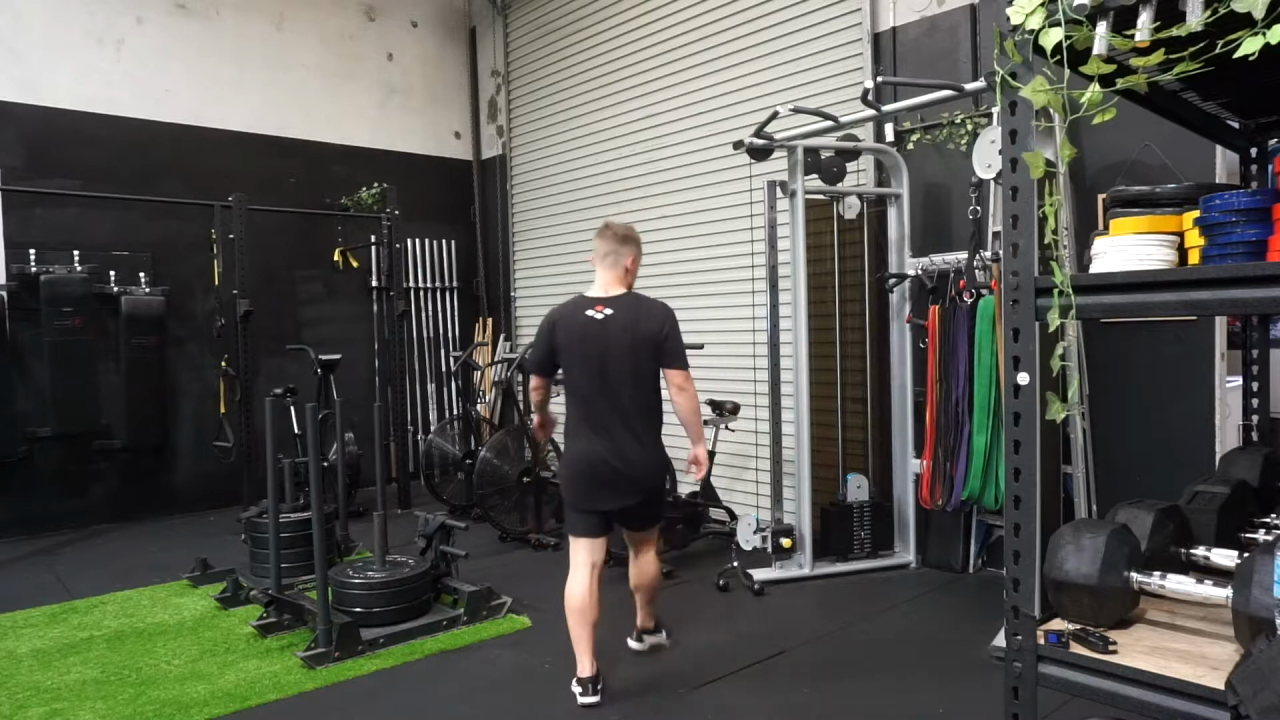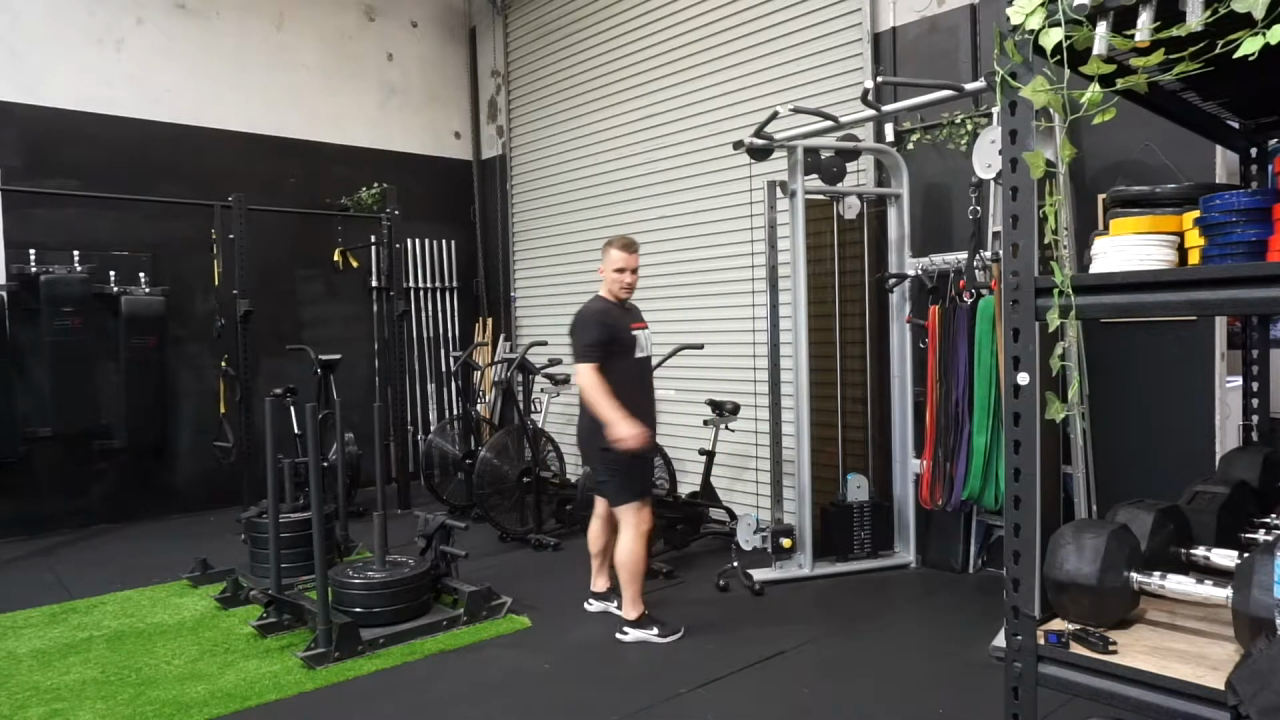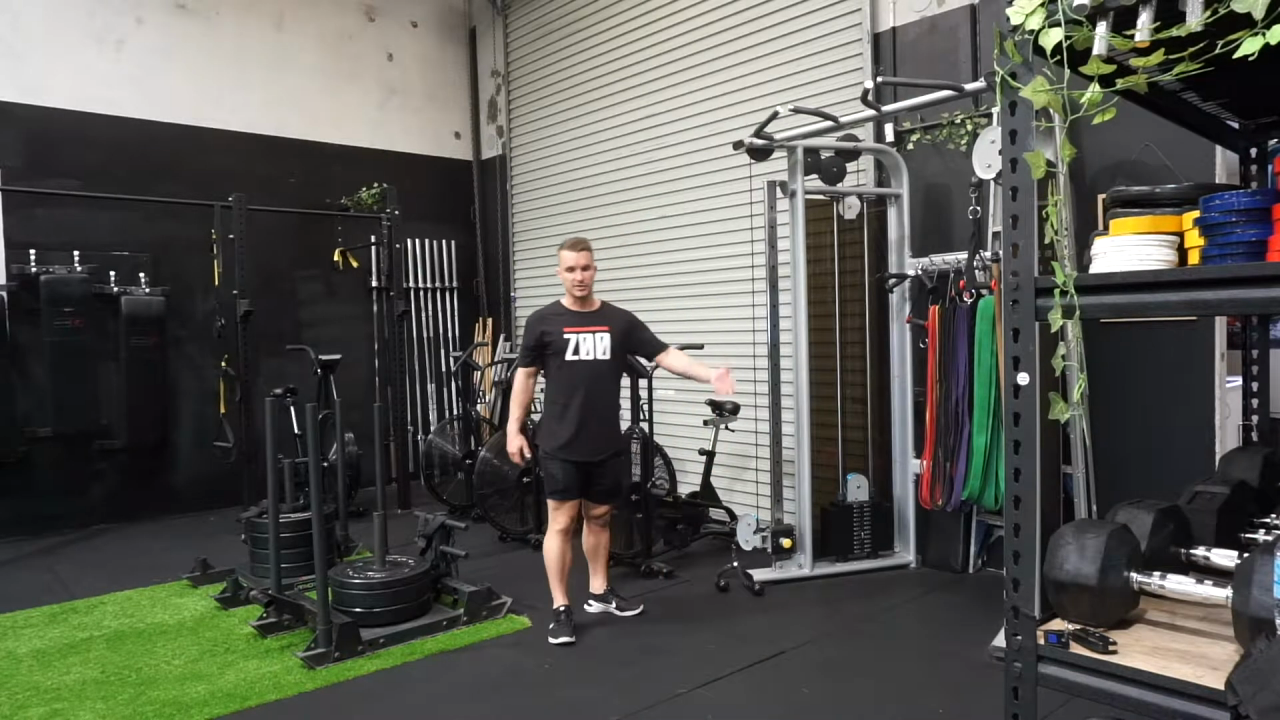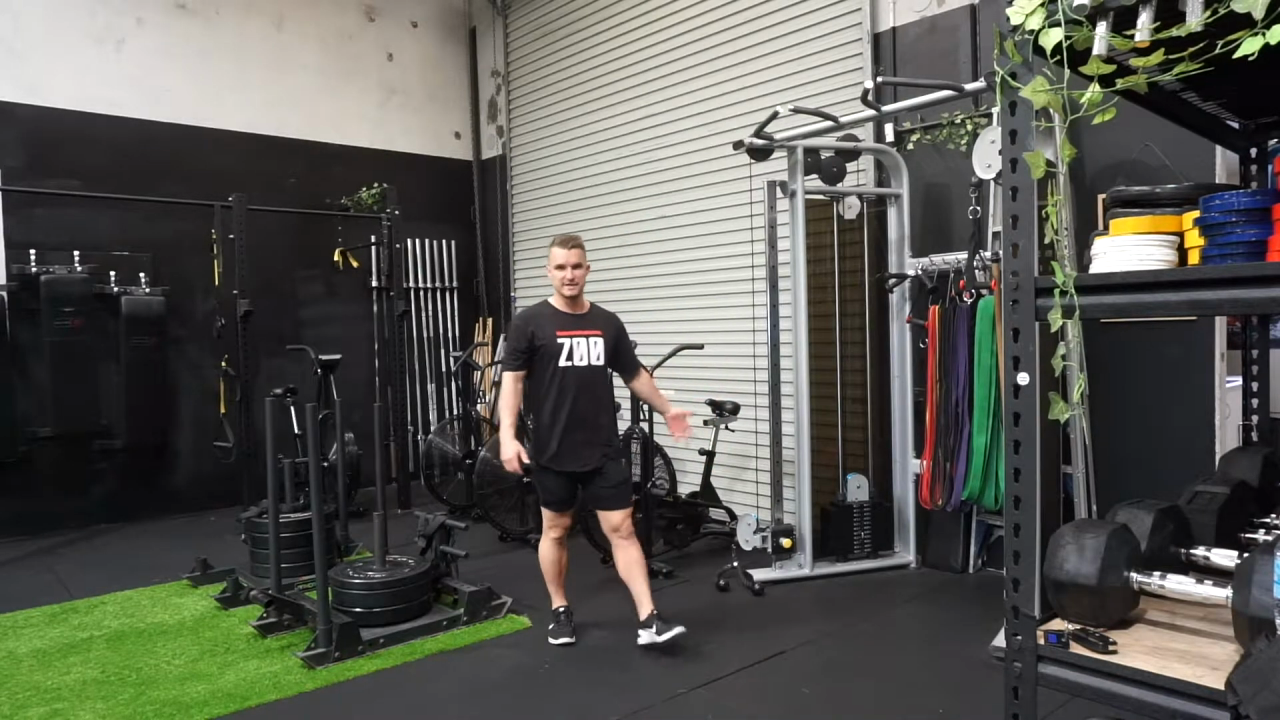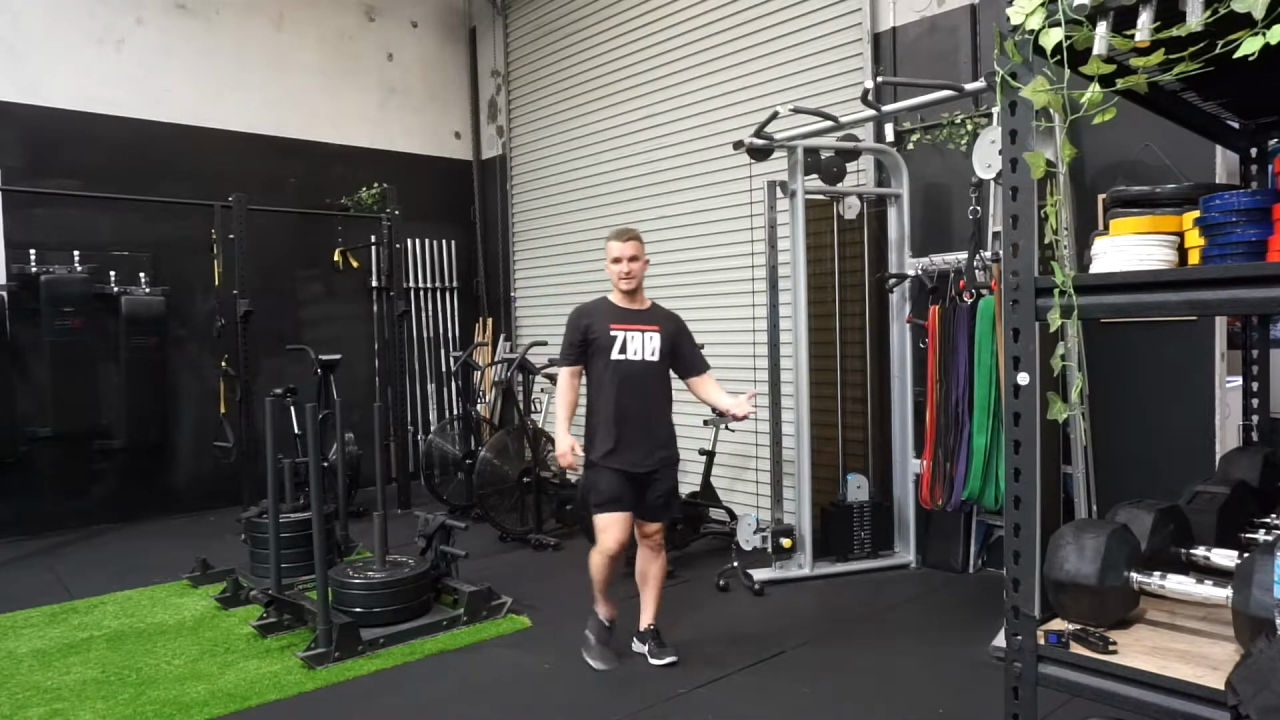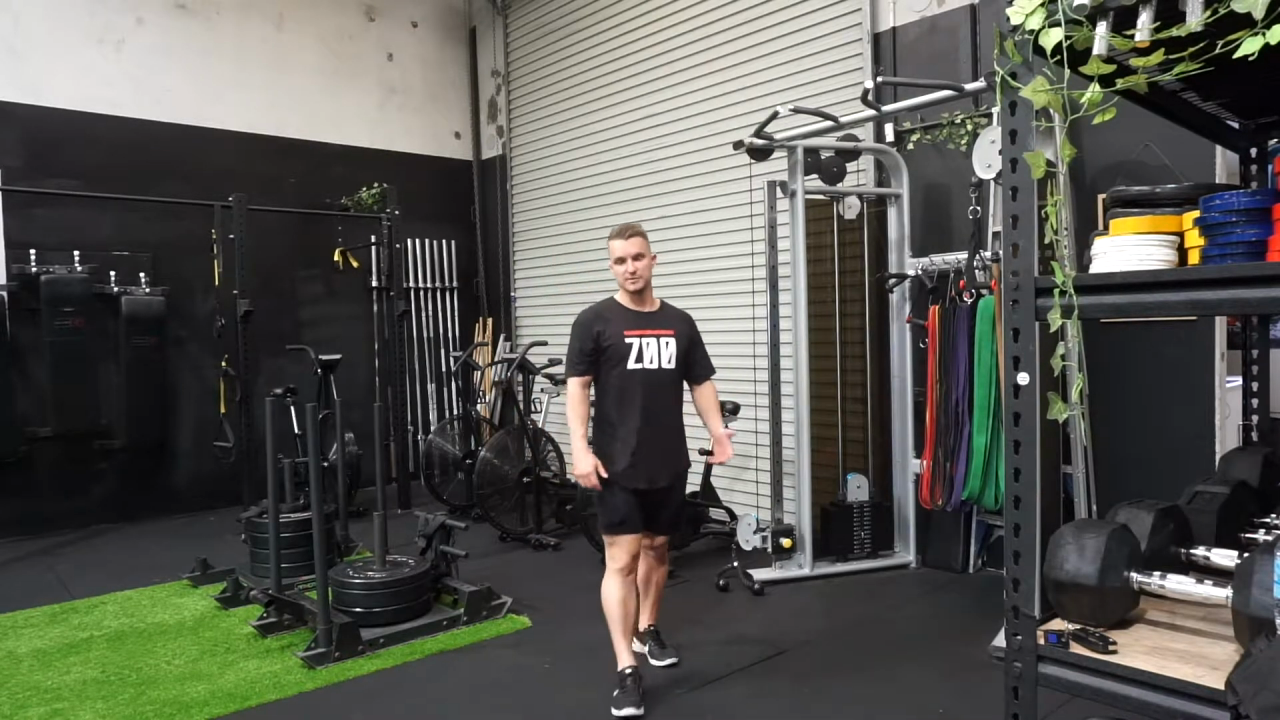
dt=0.7s
person 1, frame 1
left shoulder: (559, 319)
right shoulder: (656, 315)
left elbow: (538, 384)
right elbow: (680, 384)
left wrist: (541, 417)
right wrist: (699, 441)
left hip: (584, 461)
right hip: (643, 459)
left knee: (584, 562)
right knee: (644, 545)
left ankle: (586, 674)
right ankle: (645, 628)
person 1, frame 2
left shoulder: (631, 312)
right shoulder: (595, 315)
right elbow: (586, 374)
left wrist: (633, 419)
right wrist: (618, 421)
left hip: (623, 437)
right hip: (613, 438)
left knee: (606, 511)
right knee: (636, 522)
left ankle: (600, 591)
right ankle: (634, 618)
person 1, frame 3
left shoulder: (620, 320)
right shoulder: (543, 321)
left elbow: (664, 355)
right elbow: (525, 376)
left wrist: (708, 374)
right wrist: (514, 428)
left hip: (607, 443)
right hip: (560, 444)
left knee: (599, 517)
right knee: (561, 522)
left ankle: (600, 593)
right ankle: (560, 609)
person 1, frame 4
left shoulder: (608, 323)
right shoulder: (530, 322)
left elbow: (634, 374)
right elbow: (512, 381)
left wrist: (666, 410)
right wrist: (507, 436)
left hip: (603, 450)
right hip: (553, 451)
left knee: (622, 530)
right knee: (555, 530)
left ankle: (648, 619)
right ankle: (560, 611)
person 1, frame 5
left shoulder: (669, 323)
right shoulder: (587, 316)
left elbow: (697, 378)
right elbow: (568, 376)
left wrist: (729, 404)
right wrist: (562, 432)
left hip: (659, 453)
right hip: (607, 452)
left knee: (653, 538)
right knee: (612, 541)
left ankle: (647, 628)
right ankle: (602, 618)
person 1, frame 6
left shoulder: (680, 322)
right shoulder: (594, 321)
left elbow: (701, 382)
right elbow: (577, 387)
left wrist: (719, 432)
right wrist: (580, 448)
left hip: (670, 463)
right hip: (619, 465)
left knee: (657, 548)
right knee: (621, 561)
left ankle: (647, 629)
right ankle: (627, 673)
